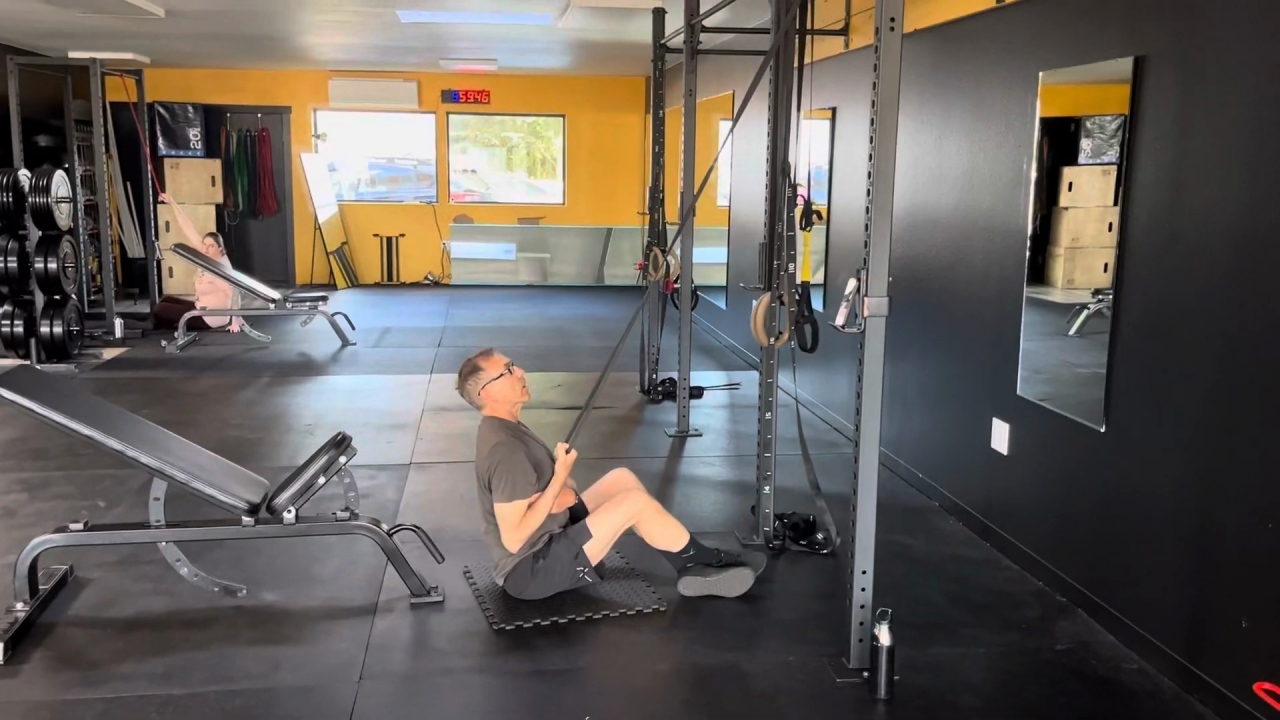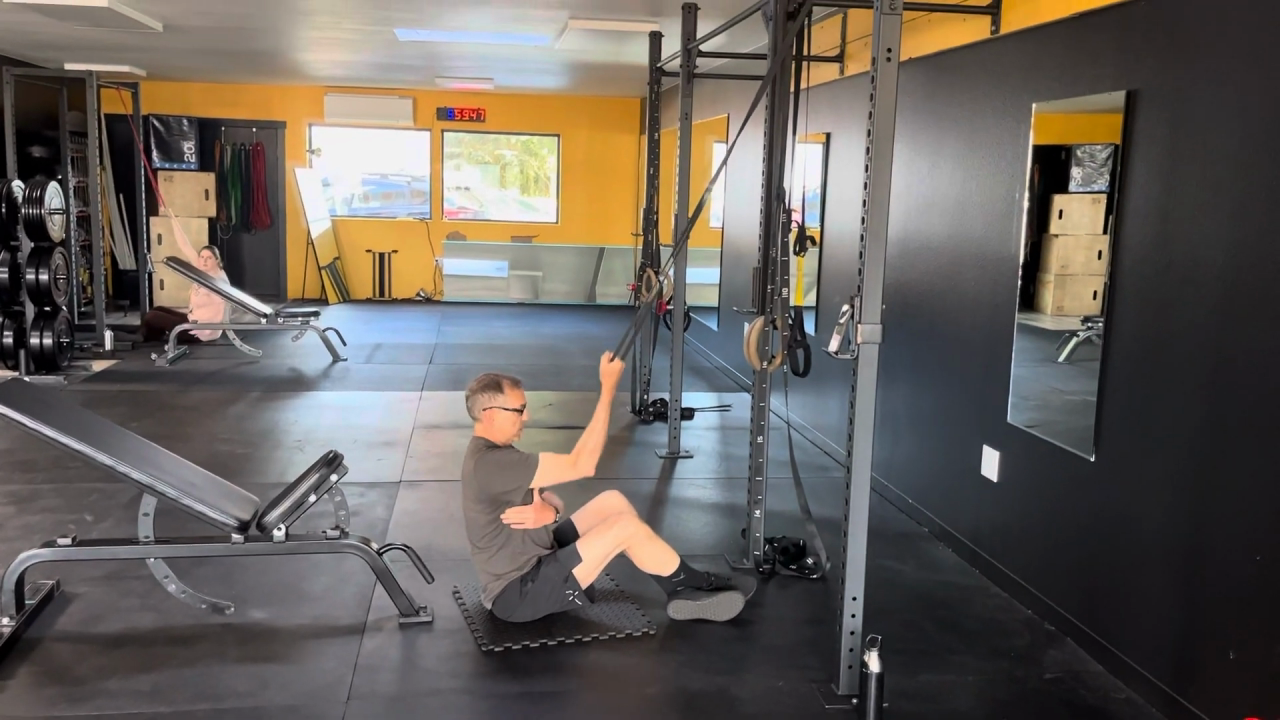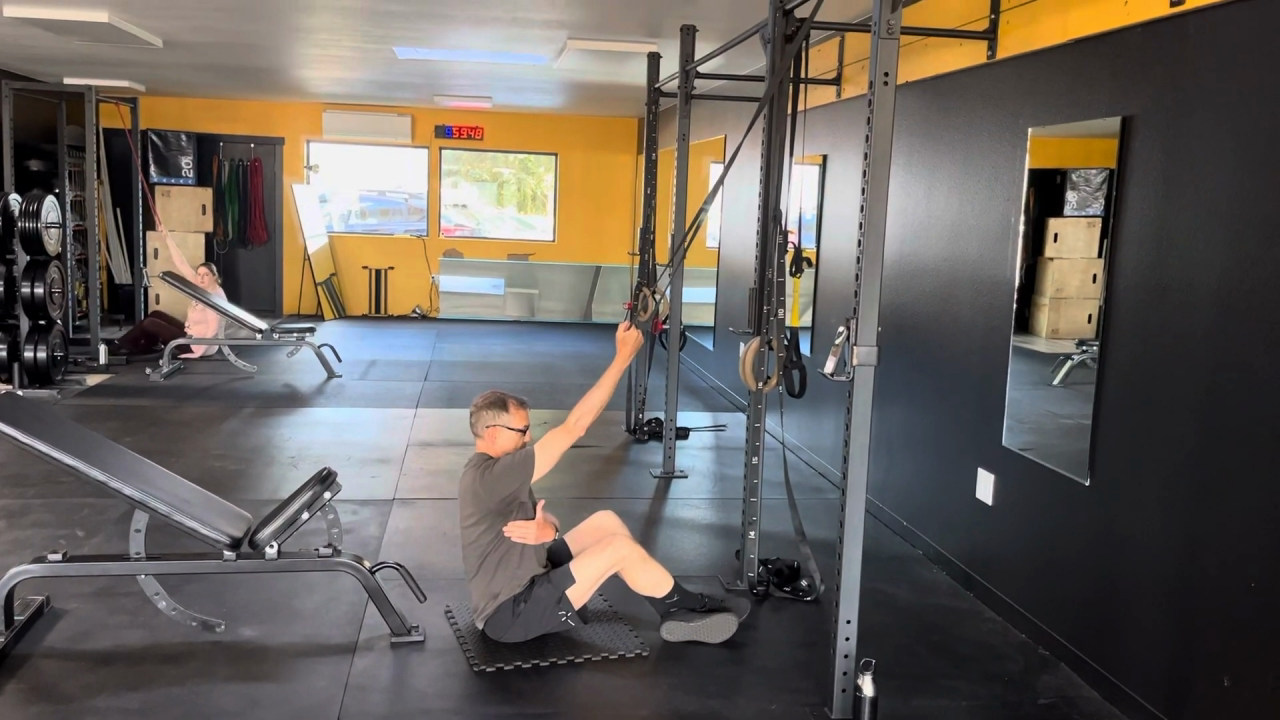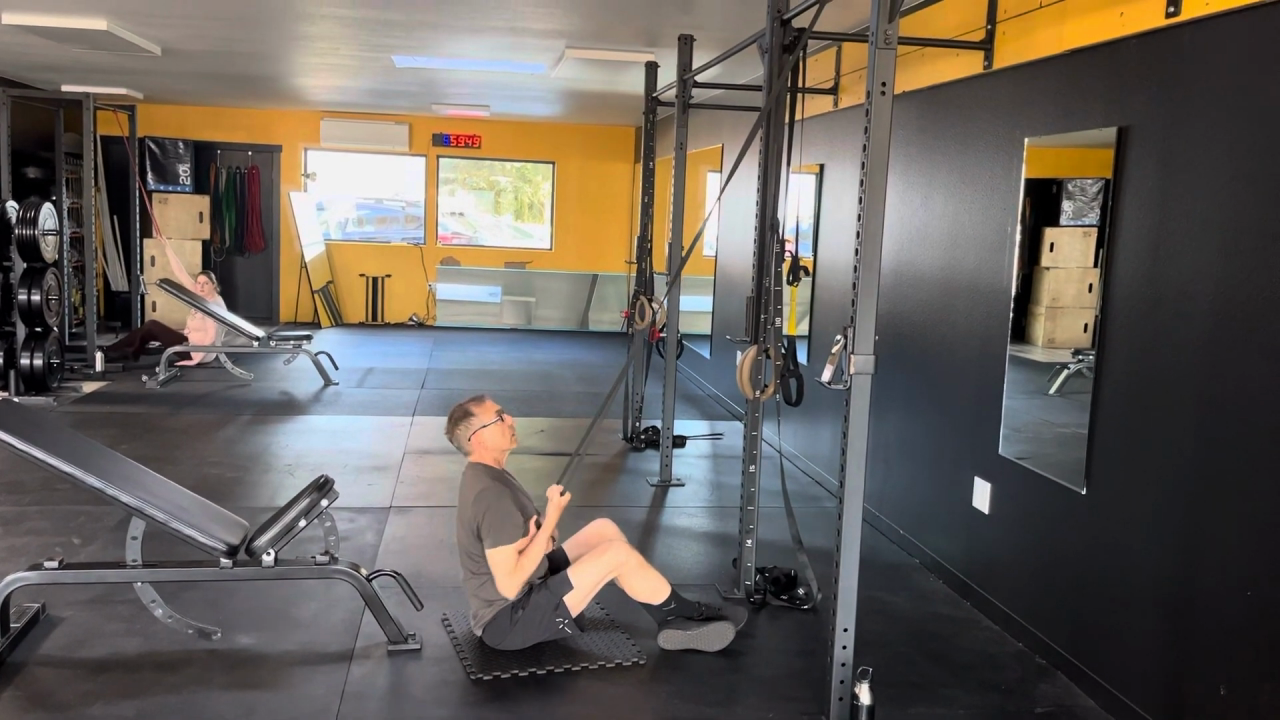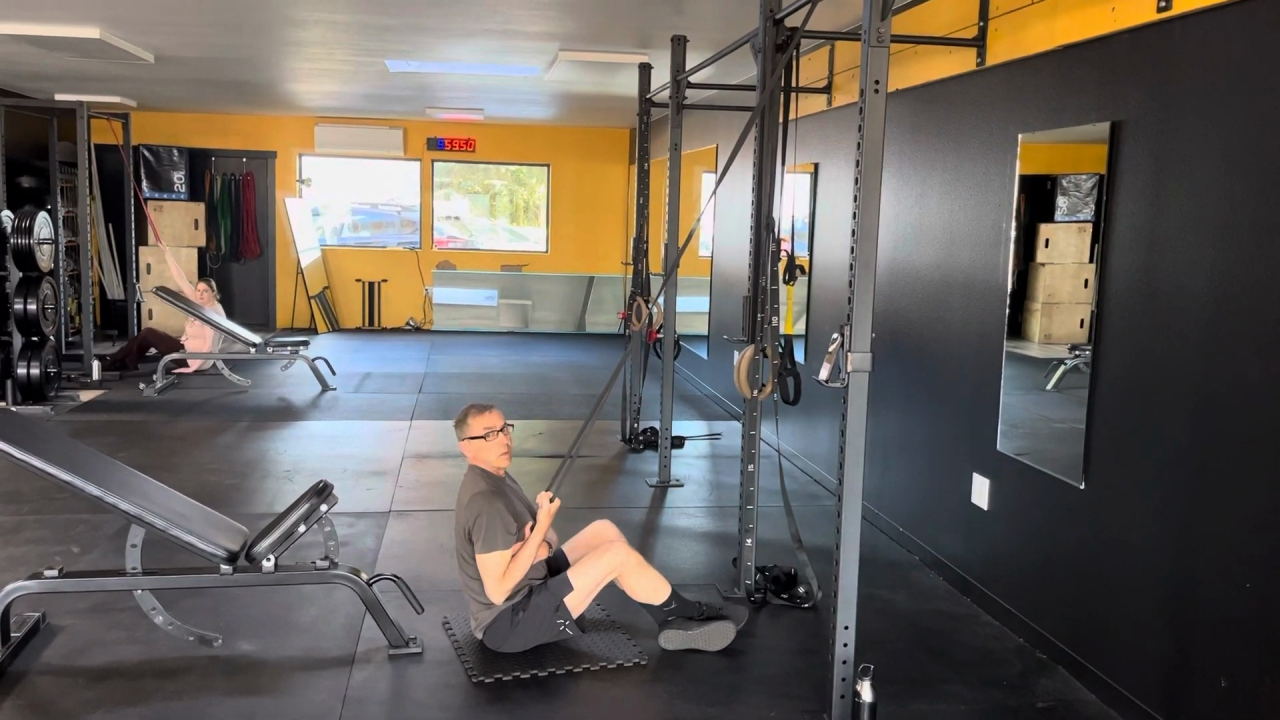
dt=1s
person 1, frame 1
left shoulder: (508, 428)
right shoulder: (504, 448)
left elbow: (552, 484)
right elbow: (512, 539)
left wrist: (567, 494)
right wrist: (559, 480)
left hip: (544, 543)
right hip: (530, 571)
left knee: (621, 478)
right knee: (635, 502)
left ankle: (697, 566)
right ankle: (709, 560)
person 1, frame 2
left shoulder: (494, 451)
right shoulder: (491, 464)
left elbow: (549, 498)
right elbow: (582, 466)
left wrist: (549, 513)
right wrist: (608, 388)
left hip: (532, 561)
right hip: (518, 593)
left knee: (612, 501)
right knee: (627, 526)
left ankle: (686, 590)
right ankle: (699, 584)
person 1, frame 3
left shoulder: (491, 471)
right shoulder: (493, 476)
left elbow: (541, 517)
right elbow: (573, 428)
left wrist: (549, 531)
right wrist: (623, 357)
left hip: (522, 586)
right hip: (510, 615)
left knee: (605, 522)
right knee: (619, 547)
left ankle: (678, 610)
right ankle: (693, 607)
person 1, frame 4
left shoulder: (492, 475)
right shoulder: (491, 494)
left elbow: (538, 529)
right elbow: (509, 585)
left wrist: (542, 540)
right wrist: (553, 517)
left hip: (521, 596)
right hip: (508, 622)
left knee: (603, 530)
right knee: (617, 553)
left ankle: (675, 621)
right ankle: (693, 614)
person 1, frame 5
left shoulder: (497, 478)
right shoulder: (485, 502)
left elbow: (548, 537)
right elbow: (497, 590)
left wrist: (542, 547)
right wrist: (541, 528)
left hip: (526, 592)
right hip: (508, 624)
left knee: (603, 531)
right knee: (618, 554)
left ankle: (676, 620)
right ankle: (695, 614)
